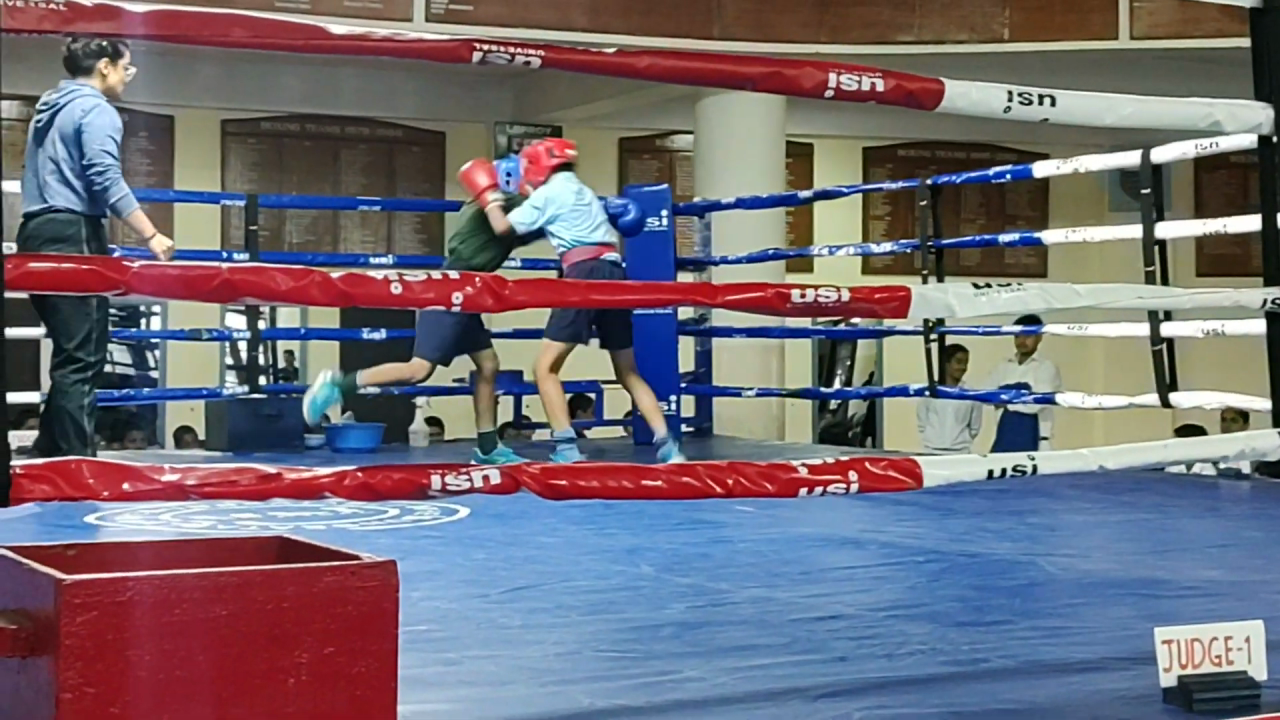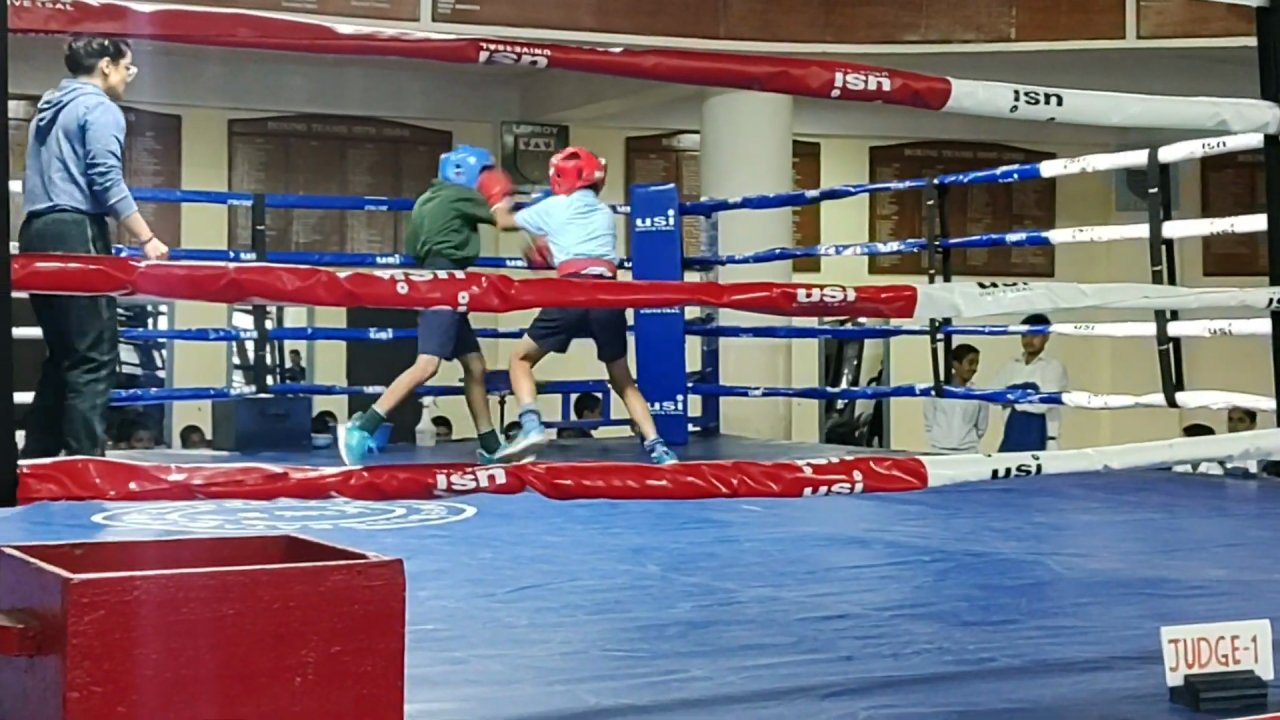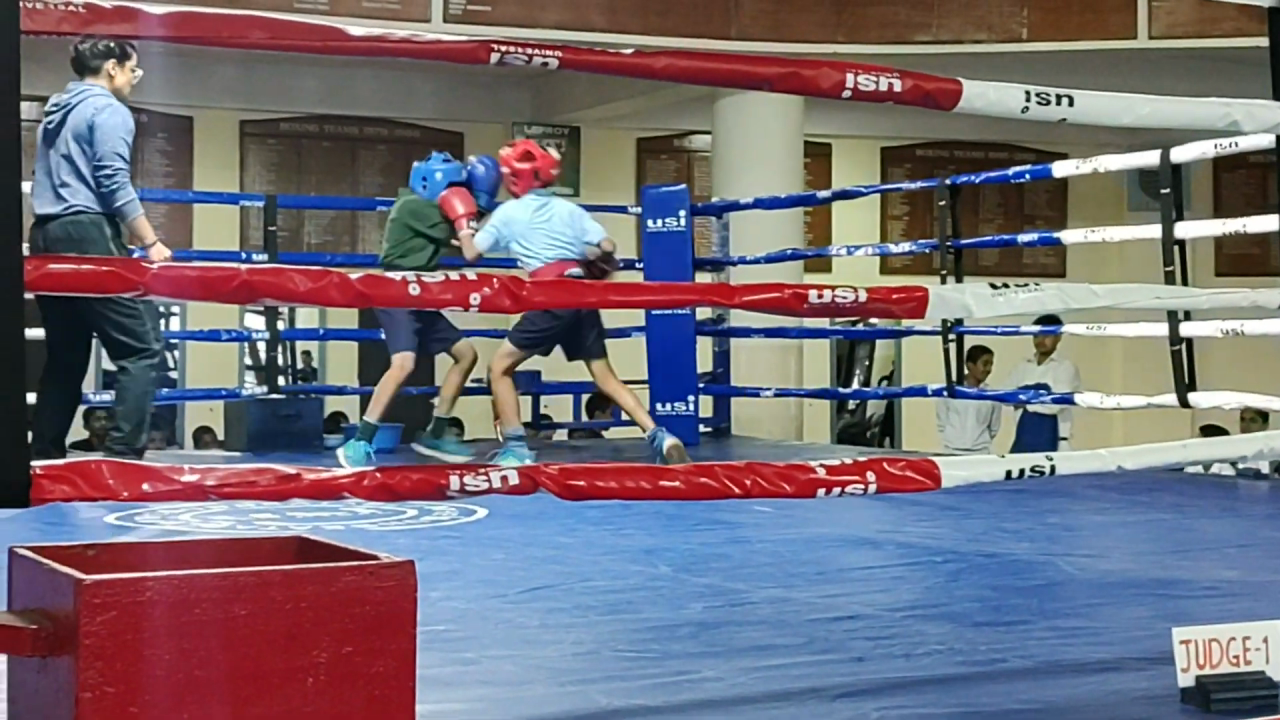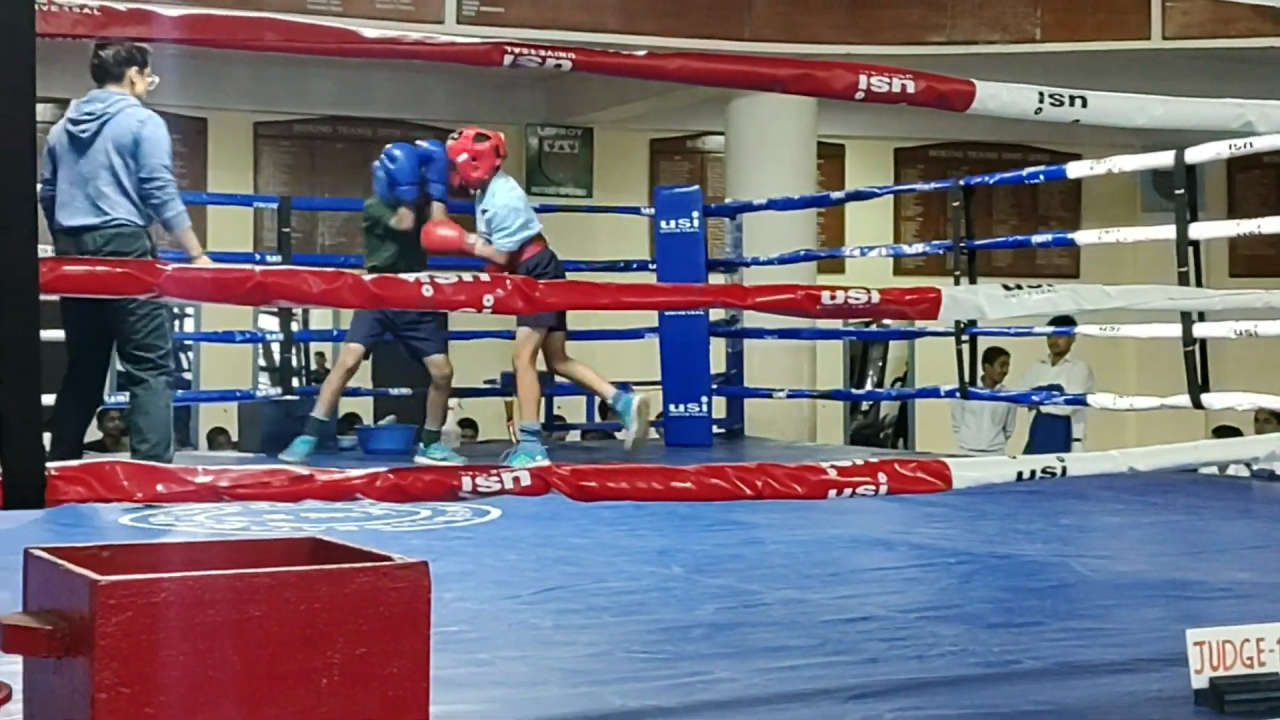
dt=0.2s
person 1, frame 1
left shoulder: (48, 110)
right shoulder: (97, 111)
right elbow: (106, 180)
right wrist: (151, 235)
left hip: (36, 235)
right hip: (70, 237)
left knee: (70, 353)
right knee: (82, 358)
left ankle: (48, 452)
person 1, frame 2
left shoulder: (48, 111)
right shoulder: (101, 110)
right elbow: (107, 182)
right wrist: (147, 240)
left hip: (38, 236)
right hip: (75, 235)
left knee: (64, 356)
right knee: (92, 360)
left ankle: (36, 458)
person 1, frame 3
left shoulder: (51, 115)
right shoulder: (110, 112)
left elbow: (43, 182)
right elbow: (115, 185)
right wrist: (152, 243)
left hip: (46, 239)
right hip: (88, 237)
left knee: (64, 360)
right knee: (140, 350)
left ankle: (43, 462)
right ankle: (124, 458)
person 1, frame 4
left shoulder: (61, 129)
right shoulder: (143, 122)
left elbow: (47, 198)
right elbow: (162, 195)
right wrist: (196, 253)
left hip: (73, 250)
right hip: (122, 246)
left knee: (84, 366)
right knee: (151, 366)
left ankle: (63, 464)
person 2, frame 1
left shoulder: (550, 193)
right shoulder: (585, 192)
left elbow: (502, 227)
left wrist: (486, 194)
right wrist: (532, 193)
left hip: (584, 277)
right hip: (615, 277)
left knee: (546, 368)
right knee: (628, 374)
left ankle: (567, 451)
right ankle: (667, 446)
person 2, frame 2
left shoulder: (552, 208)
right shoulder: (607, 215)
left elbow: (507, 220)
left wrist: (499, 202)
left knee: (519, 358)
right knee: (623, 381)
left ankle: (531, 426)
right ankle: (659, 449)
person 2, frame 3
left shoulder: (507, 214)
right shoulder: (567, 208)
left elbow: (471, 254)
right elbow: (607, 246)
left wrist: (463, 226)
right wrist: (602, 263)
left knee: (500, 368)
right knee: (607, 380)
left ankle: (515, 448)
right ankle: (659, 437)
person 2, frame 4
left shoulder: (499, 198)
right shoulder: (489, 187)
left elbow: (501, 256)
left wrist: (465, 242)
left hip: (535, 271)
right hip: (539, 271)
left knee: (523, 358)
right knee: (560, 360)
left ankle: (530, 446)
right ankle: (623, 401)
person 3, frame 1
left shoulder: (493, 207)
right shoulder: (499, 204)
left knee: (489, 365)
right knee: (418, 369)
left ankle: (487, 447)
right ankle: (339, 384)
person 3, frame 2
left shoulder: (428, 201)
right shoulder: (460, 196)
left knee: (476, 368)
right knee: (426, 366)
left ankle: (491, 448)
right ankle: (360, 431)
person 3, frame 3
left shoulder: (430, 210)
right shoulder: (412, 207)
right elbow: (455, 236)
left knee: (466, 357)
right knee: (403, 366)
left ankle: (438, 434)
right ankle: (358, 444)
person 3, frame 4
left shoulder: (421, 205)
right shoulder: (374, 209)
left elbow: (432, 215)
right elbow: (403, 224)
left wrist: (437, 187)
right wrist: (407, 188)
left knee: (441, 370)
right knee: (348, 361)
left ankle: (431, 443)
right ankle: (308, 437)
